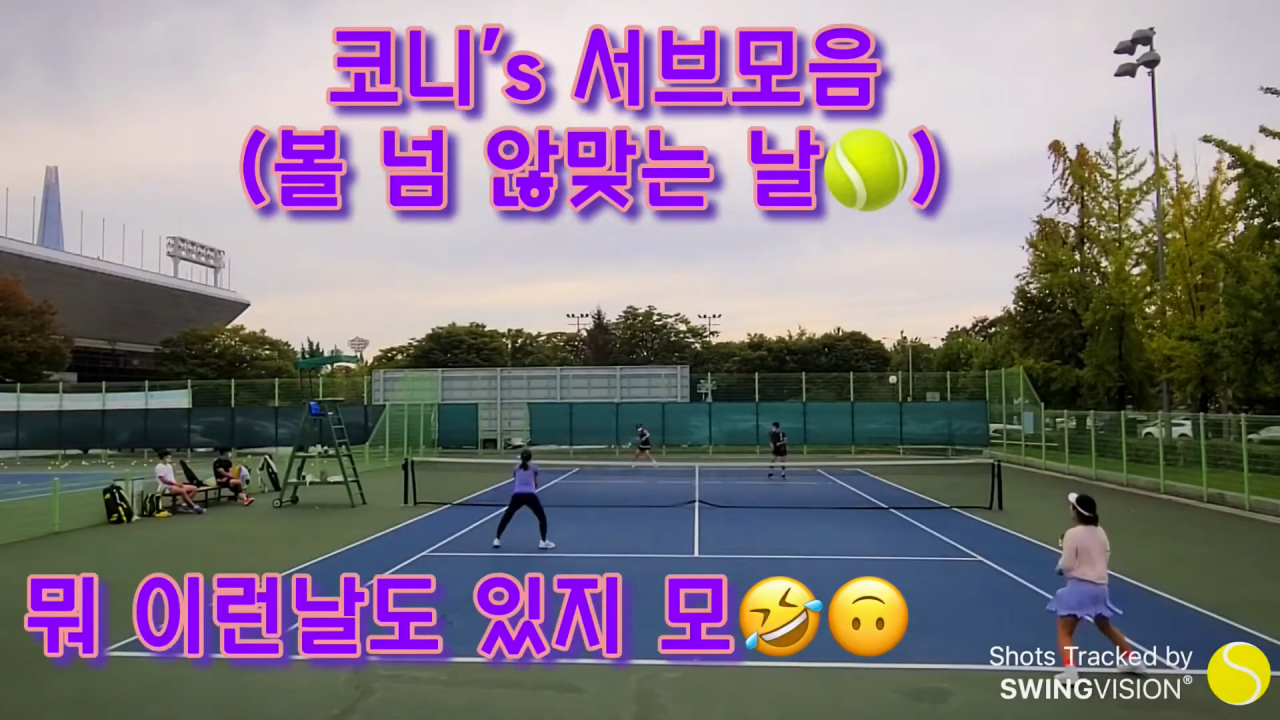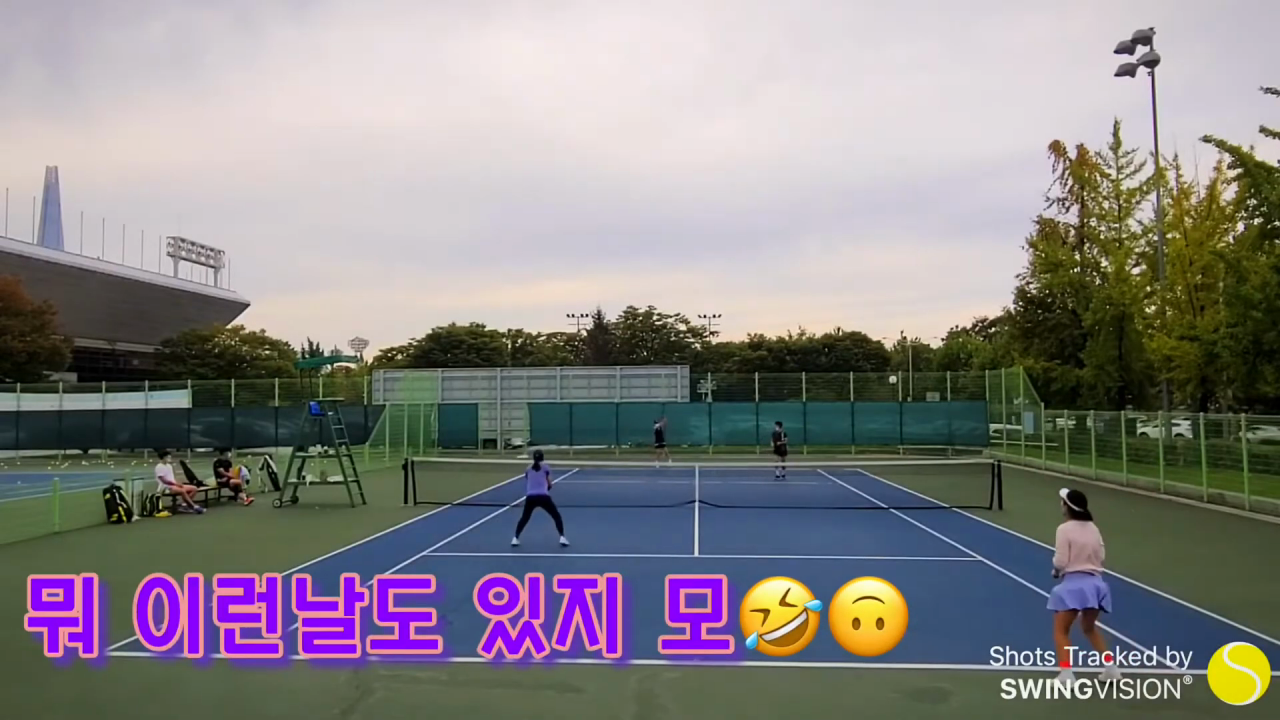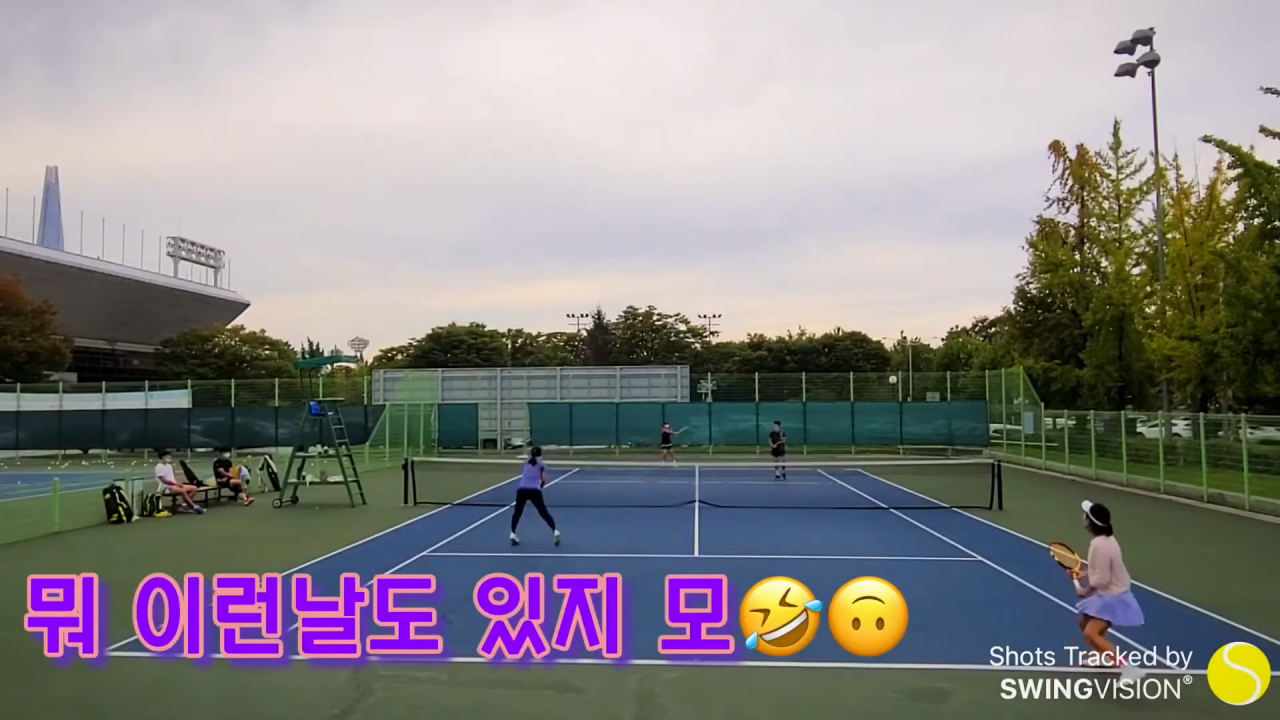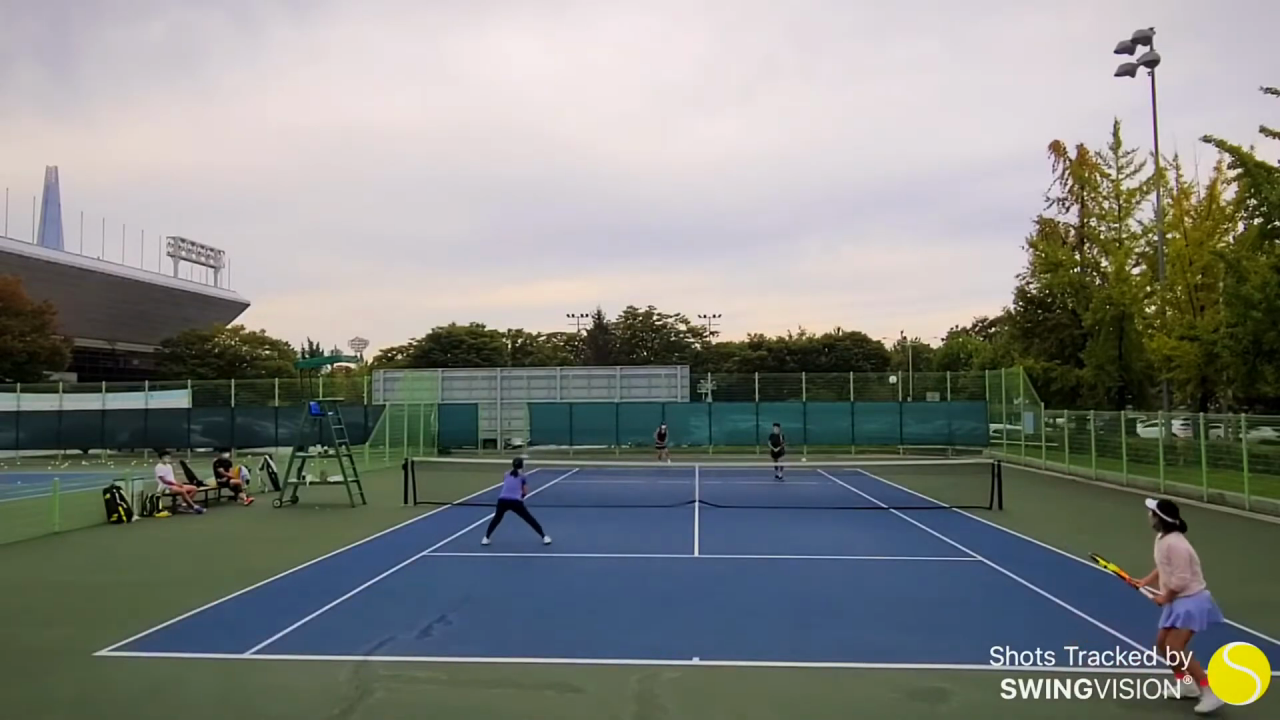
dt=0.4s
person 1, frame 1
left shoulder: (1073, 535)
right shoulder: (1100, 533)
left elbow: (1066, 565)
right elbow: (1101, 559)
left wrist: (1061, 568)
left hip: (1078, 589)
right hip: (1099, 588)
left knee: (1064, 632)
right knee: (1106, 628)
left ankle: (1069, 671)
right ankle: (1132, 659)
person 1, frame 2
left shoulder: (1065, 530)
right shoulder: (1093, 529)
left elbow: (1060, 562)
right elbow: (1100, 557)
left wrist: (1056, 570)
left hip: (1074, 585)
right hip: (1095, 583)
left knee: (1060, 631)
right knee: (1088, 628)
left ankle: (1066, 673)
right ankle: (1110, 667)
person 1, frame 3
left shoulder: (1099, 545)
right shoulder: (1104, 540)
left elbow: (1102, 579)
left wrist: (1085, 590)
right wrist: (1081, 574)
left hip: (1113, 599)
right hip: (1108, 596)
left knee: (1091, 635)
right knee: (1084, 622)
left ankle: (1129, 670)
right ankle: (1099, 657)
person 1, frame 4
left shoulder: (1174, 543)
right shoulder: (1162, 538)
left elbow: (1181, 580)
right elbow: (1163, 569)
left wrist: (1165, 597)
right wrist: (1144, 582)
left hip: (1191, 601)
right hip: (1179, 601)
left knee: (1175, 649)
right knee: (1162, 644)
left ankle: (1210, 692)
right ankle: (1188, 685)
